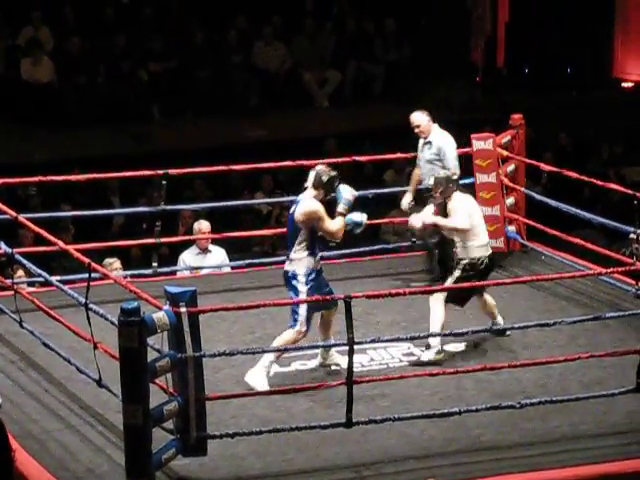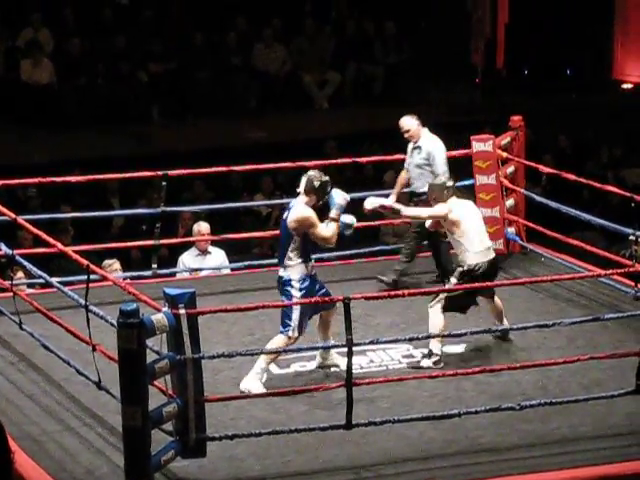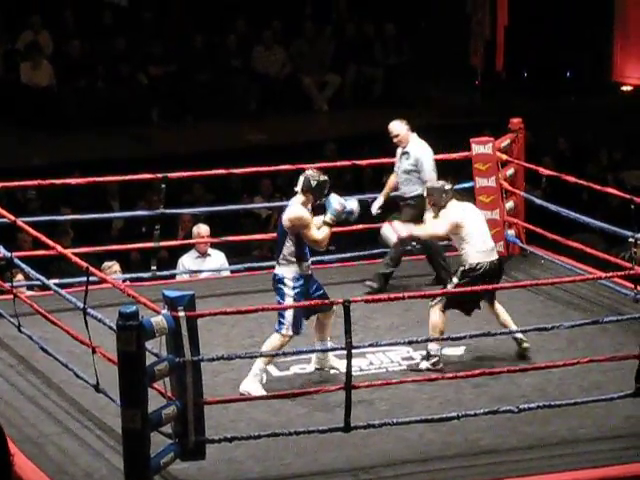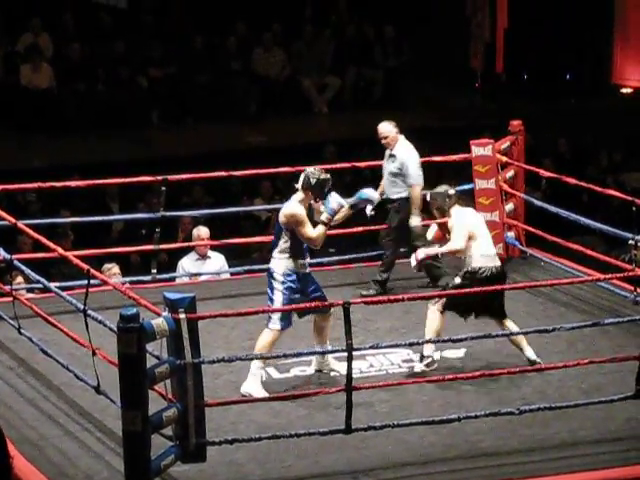
dt=0.1s
person 1, frame 1
left shoulder: (304, 201)
right shoulder: (312, 207)
left elbow: (321, 230)
right elbow: (335, 234)
left wrist: (348, 221)
right wrist: (344, 206)
left hip: (309, 269)
right hip: (301, 273)
left knee: (331, 307)
right knee: (299, 329)
left ankle: (327, 354)
right ankle: (259, 371)
person 1, frame 2
left shoulder: (297, 206)
right shoulder: (304, 213)
left elbow: (314, 235)
right elbow: (328, 240)
left wrist: (338, 224)
right wrist: (336, 211)
left hip: (303, 274)
right hip: (295, 278)
left knee: (329, 307)
right knee: (290, 334)
left ankle: (326, 355)
right ankle: (254, 377)
person 1, frame 3
left shoulder: (299, 207)
right shoulder: (298, 213)
left elbow: (313, 227)
right elbow: (320, 242)
left wrist: (339, 212)
right wrist: (331, 216)
left hip: (301, 273)
right hip: (289, 277)
left knee: (326, 310)
right knee: (286, 332)
left ankle: (323, 357)
right ankle: (252, 380)
person 1, frame 4
left shoulder: (306, 204)
right shoulder: (293, 209)
left elbow: (327, 219)
right elbow: (315, 241)
left wrist: (354, 202)
right wrist: (328, 214)
left hip: (300, 270)
right hip: (285, 273)
left knee: (324, 312)
right knee: (276, 326)
left ankle: (322, 359)
right ankle: (253, 380)
person 2, frame 1
left shoulder: (455, 204)
right shoulder: (465, 199)
left elbow: (462, 226)
left wrist: (433, 220)
right wrist: (434, 216)
left hip: (472, 261)
right hip: (482, 257)
left knee: (438, 298)
right knee: (477, 291)
left ankle: (434, 347)
right ankle: (499, 324)
person 2, frame 2
left shoulder: (447, 209)
right shoulder: (467, 205)
left elbow: (421, 213)
left wrist: (388, 204)
right wrist: (441, 224)
left hip: (473, 267)
right hip: (491, 261)
left knee: (437, 306)
right knee: (488, 294)
left ankle: (434, 355)
right ankle: (503, 328)
person 2, frame 3
left shoulder: (450, 212)
right shoulder: (468, 208)
left elbow: (439, 231)
left wrist: (403, 231)
left hip: (476, 267)
right hip: (494, 263)
left knee: (437, 306)
right knee: (490, 302)
left ankle: (433, 357)
right ankle: (519, 338)
person 2, frame 4
left shoulder: (457, 219)
right shoulder: (469, 213)
left elbow: (458, 246)
left wrist: (429, 251)
right wrist: (445, 238)
left hip: (478, 273)
right hip: (495, 270)
left knee: (436, 307)
right knee: (500, 318)
left ankle: (427, 357)
right ankle: (531, 356)
person 3, frame 1
left shoulder: (443, 140)
right shoulder: (423, 141)
left elbow: (453, 172)
right elbow: (419, 169)
right wrist: (410, 193)
right hip: (429, 192)
left knee: (430, 234)
right knee: (439, 233)
left ankle: (436, 275)
person 3, frame 2
left shoulder: (433, 145)
right shoulder: (412, 146)
left elbow: (443, 177)
right elbow: (406, 172)
right wrist: (394, 195)
right hip: (418, 197)
left knee: (412, 237)
right knee: (434, 237)
left ankle: (396, 276)
right ankle: (446, 274)
person 3, frame 3
left shoulder: (420, 150)
right shoulder: (401, 150)
left elbow: (431, 182)
right elbow: (395, 176)
right wrist: (381, 197)
left hip: (416, 202)
right hip: (408, 201)
left knee: (399, 240)
right knee: (427, 240)
left ankle: (381, 280)
right ankle: (444, 276)
person 3, frame 4
left shoulder: (407, 153)
right shoulder: (390, 151)
left elbow: (416, 187)
left wrist: (415, 214)
left hip: (403, 204)
right hip: (396, 203)
left knee: (390, 244)
right knee: (414, 242)
left ankle: (379, 284)
right ankle: (436, 273)
